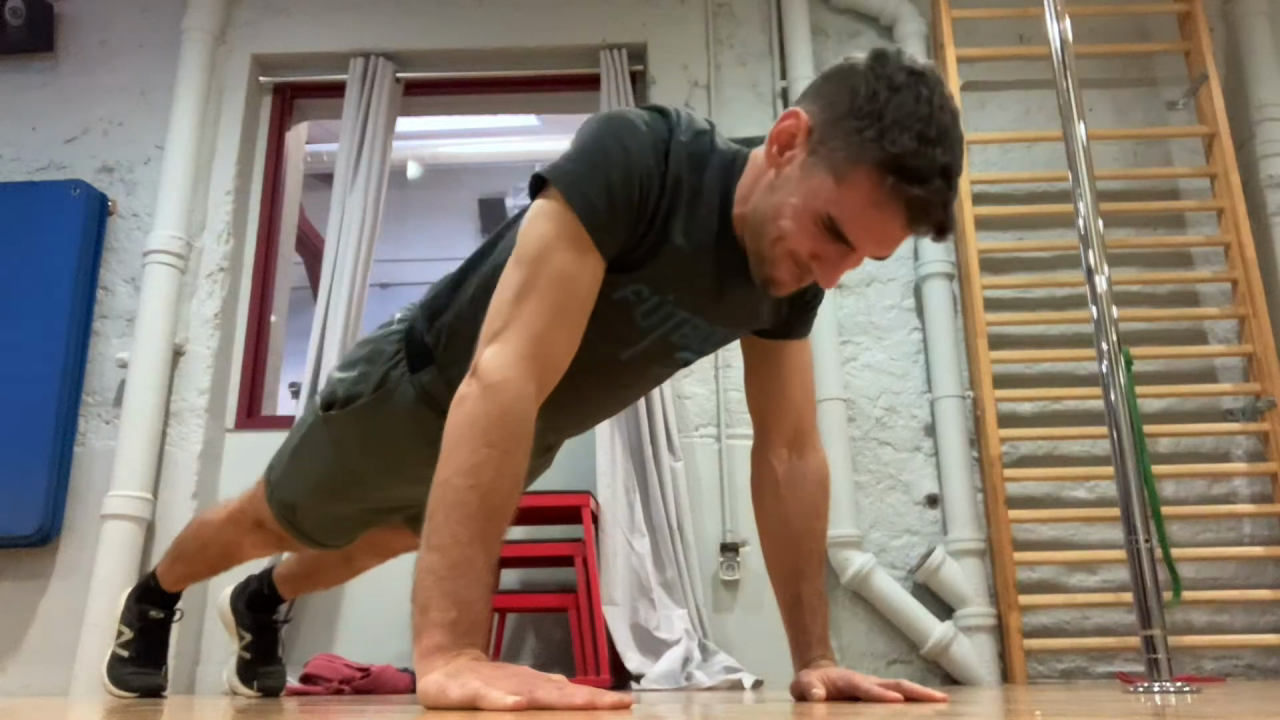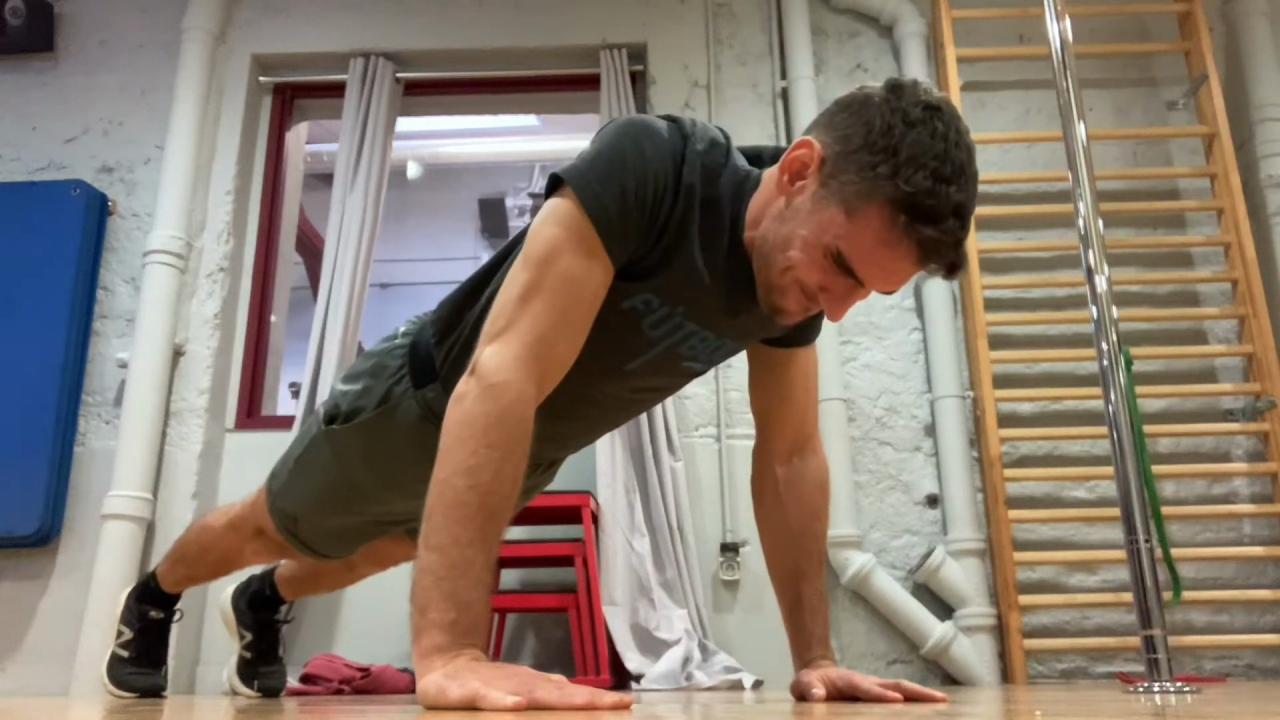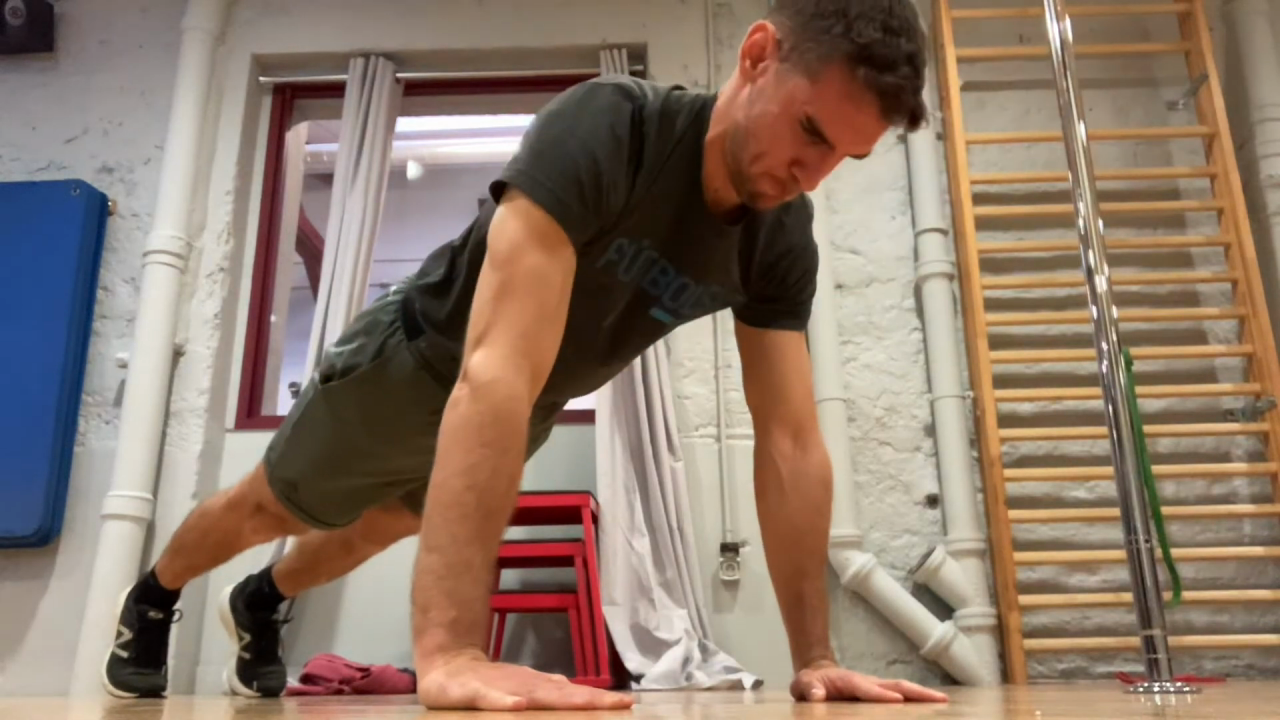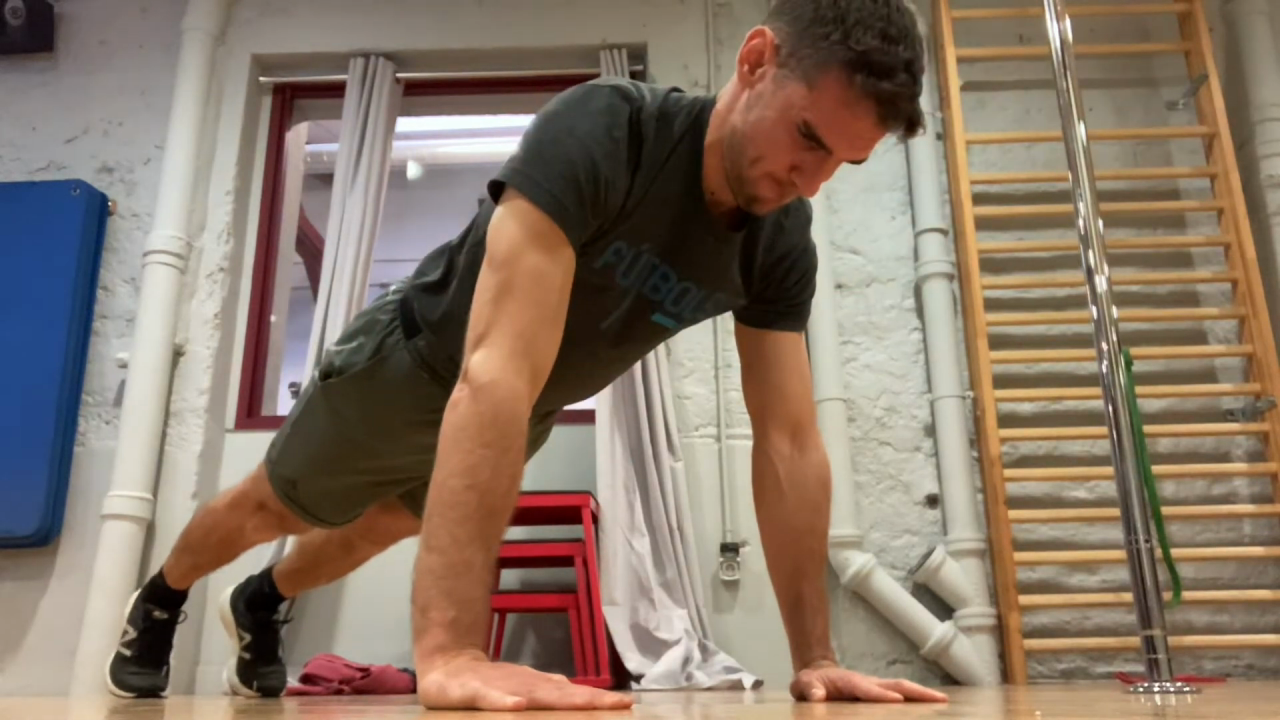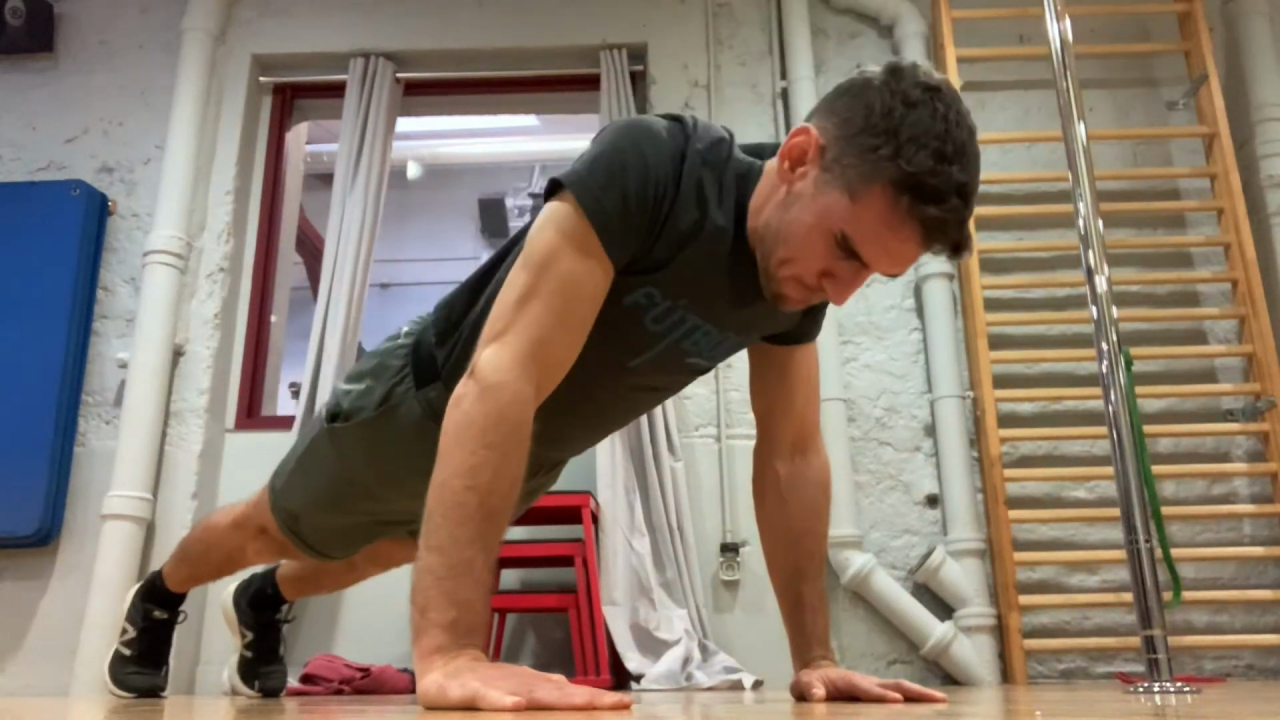
dt=0.7s
person 1, frame 1
left shoulder: (792, 266)
right shoulder: (631, 158)
left elbow: (789, 455)
right elbow: (500, 381)
left wrist: (814, 656)
right wrist: (447, 650)
left hip: (523, 444)
right hip: (414, 389)
left knee: (376, 544)
right knee: (273, 523)
left ankle: (259, 607)
right ankle: (150, 602)
person 1, frame 2
left shoulder: (802, 269)
right shoulder: (646, 167)
left elbow: (790, 460)
right elbow: (499, 382)
left wrist: (813, 657)
right wrist: (447, 652)
left hip: (527, 455)
right hip: (422, 399)
left knee: (375, 554)
right knee: (272, 529)
left ankle: (263, 606)
right ankle: (150, 600)
person 1, frame 3
left shoulder: (781, 240)
right shoulder: (603, 132)
left elbow: (790, 442)
right elbow: (492, 376)
left wrist: (814, 657)
right wrist: (449, 650)
left hip: (520, 414)
right hip: (413, 361)
left knee: (379, 528)
right knee: (274, 509)
left ankle: (258, 603)
right ankle: (151, 599)
person 1, frame 4
left shoulder: (781, 245)
right shoulder: (600, 134)
left elbow: (788, 444)
right elbow: (494, 374)
left wrist: (815, 658)
right wrist: (448, 650)
left hip: (523, 414)
right hip: (411, 363)
left knee: (376, 529)
right knee: (276, 508)
left ankle: (260, 603)
right ankle: (159, 600)
person 1, frame 5
left shoulder: (803, 267)
right shoulder: (647, 168)
left elbow: (791, 458)
right elbow: (499, 383)
left wrist: (813, 656)
right wrist: (447, 652)
left hip: (529, 456)
right hip: (423, 401)
left knee: (378, 552)
right knee: (275, 530)
left ankle: (262, 608)
right ankle: (155, 603)
